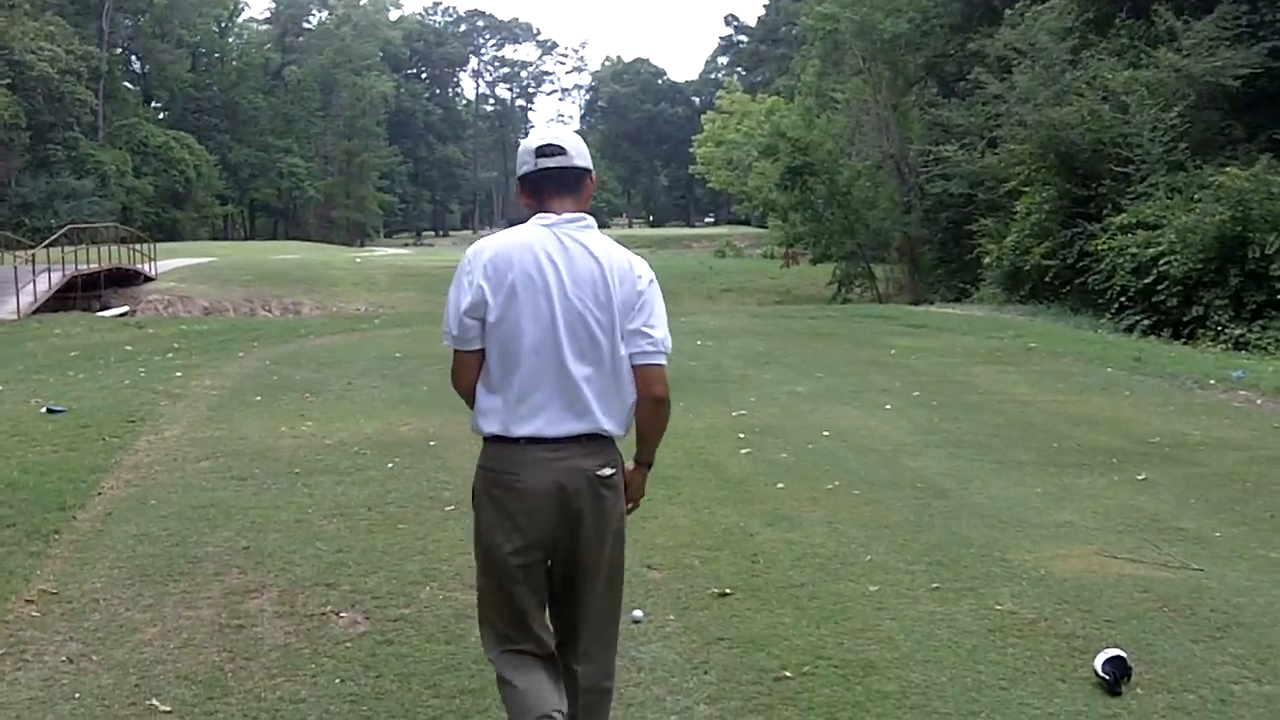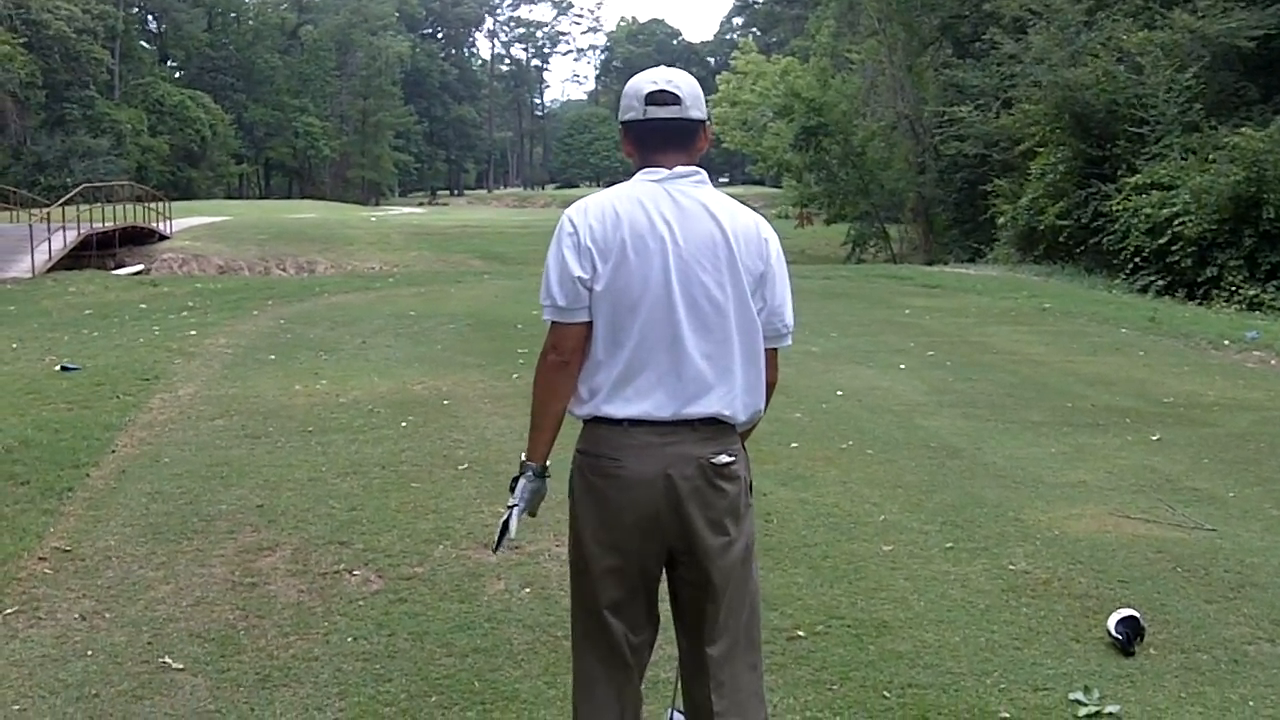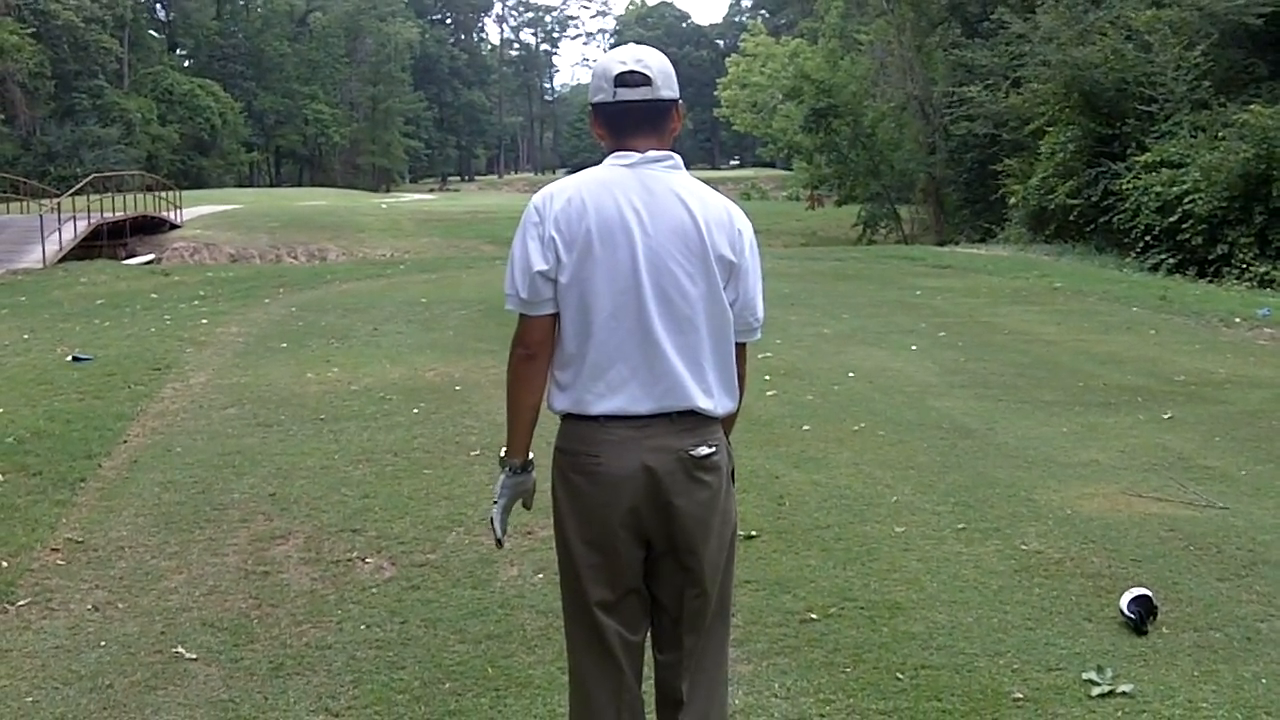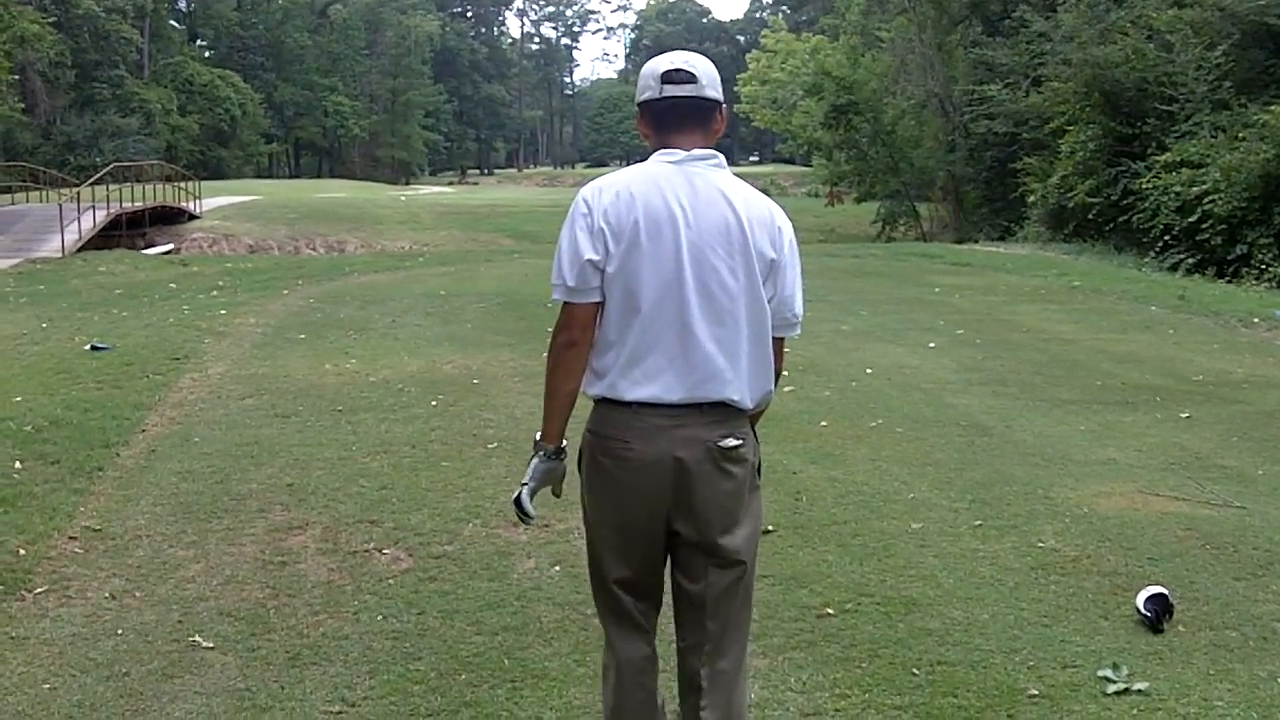
dt=1s
person 1, frame 1
left shoulder: (487, 257)
right shoulder: (628, 268)
left elbow: (465, 376)
right elbow: (654, 390)
right wrist: (642, 464)
left hip: (510, 471)
right hip: (594, 471)
left knee: (517, 643)
right knee: (589, 645)
person 1, frame 2
left shoulder: (590, 219)
right shoulder: (751, 229)
left elbow: (563, 354)
right elbow: (767, 365)
left wrist: (534, 464)
left hip: (614, 457)
right hip: (712, 459)
left knee: (609, 656)
right knee: (724, 652)
person 1, frame 3
left shoulder: (556, 206)
right shoulder: (723, 215)
left elbow: (533, 346)
right elbow: (736, 355)
left wrist: (515, 461)
left hip: (593, 453)
right hip: (694, 452)
left knee: (604, 647)
right knee: (694, 646)
person 1, frame 4
left shoulder: (604, 199)
right shoulder: (764, 214)
left elbow: (574, 335)
right elbow: (773, 352)
left wrist: (549, 445)
left hip: (623, 439)
right hip: (721, 444)
left knee: (628, 627)
right knee: (716, 640)
